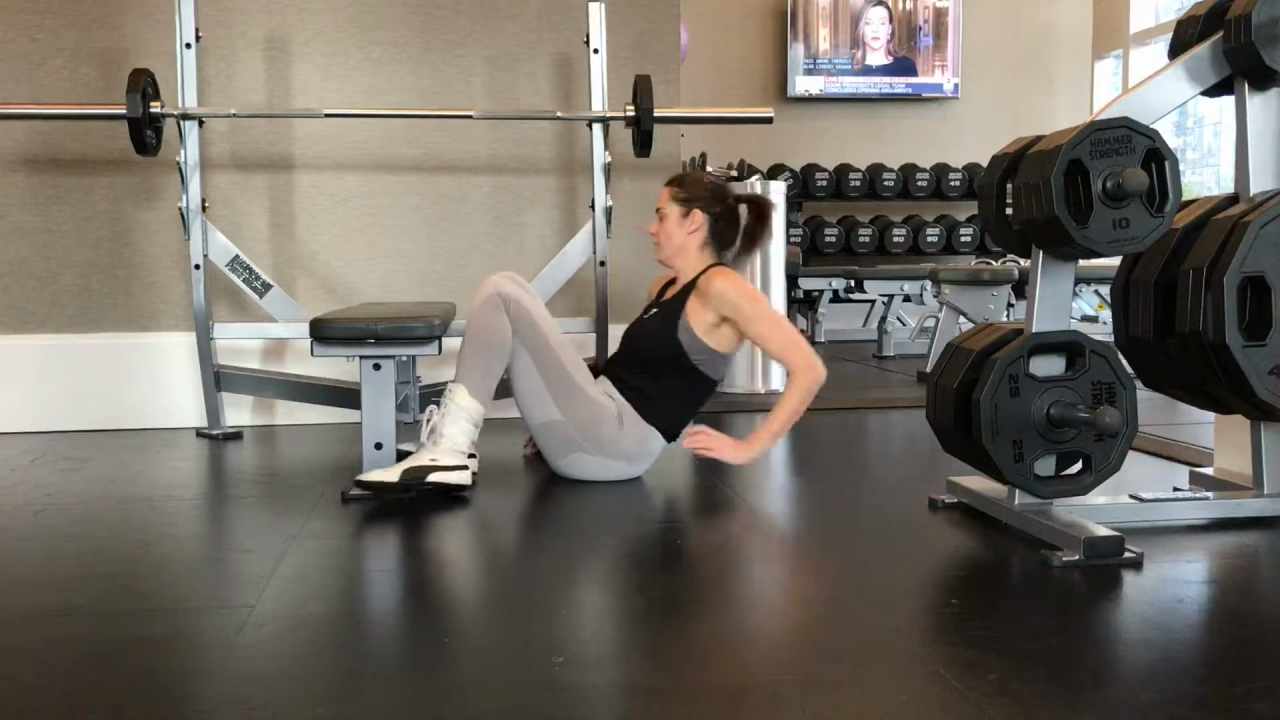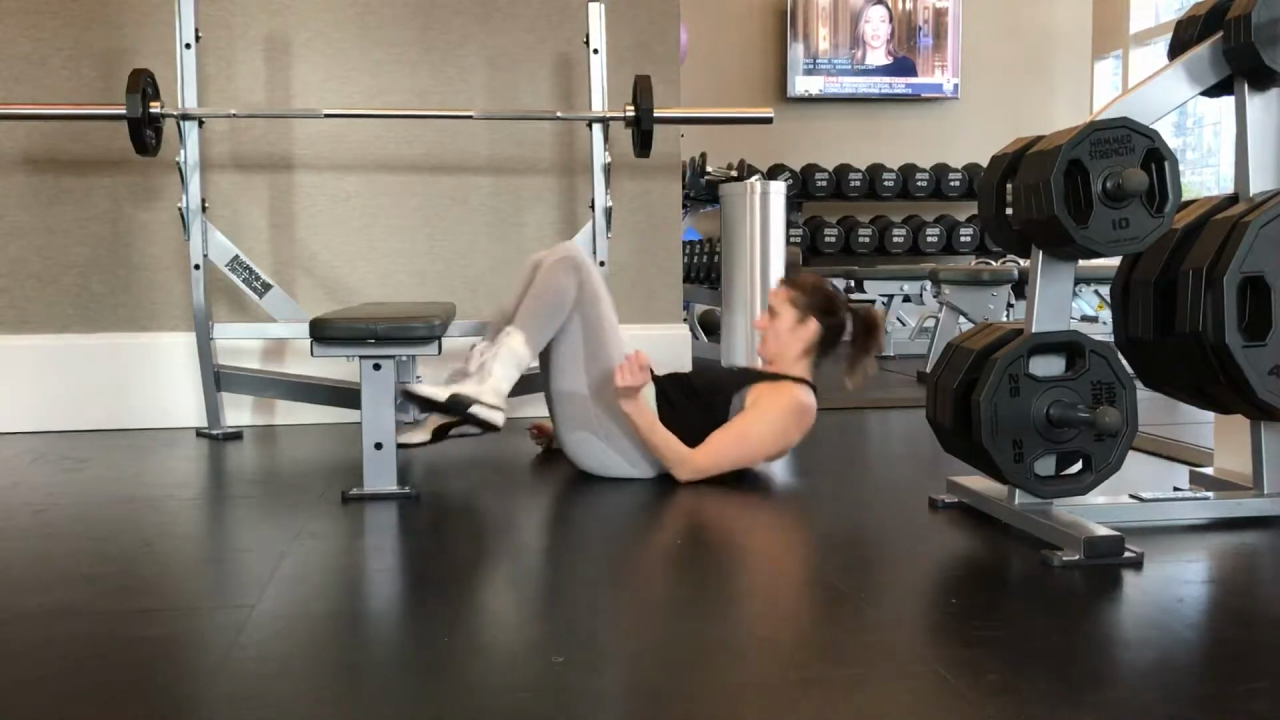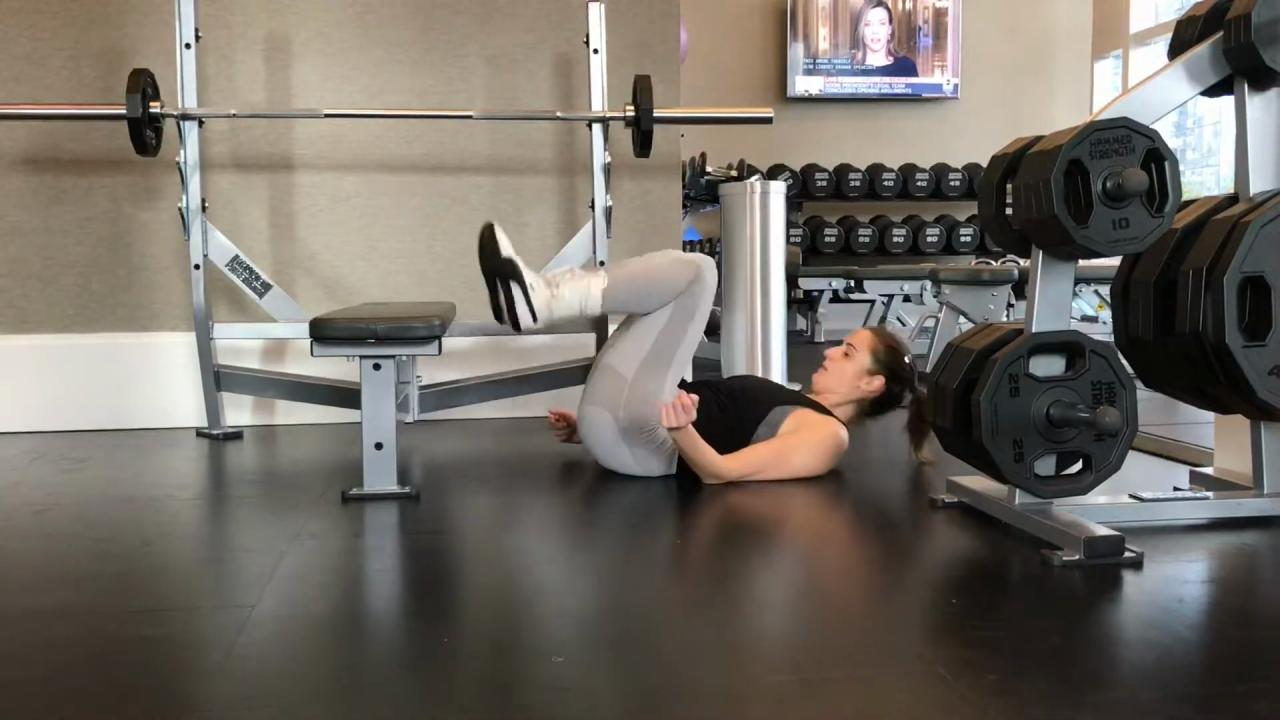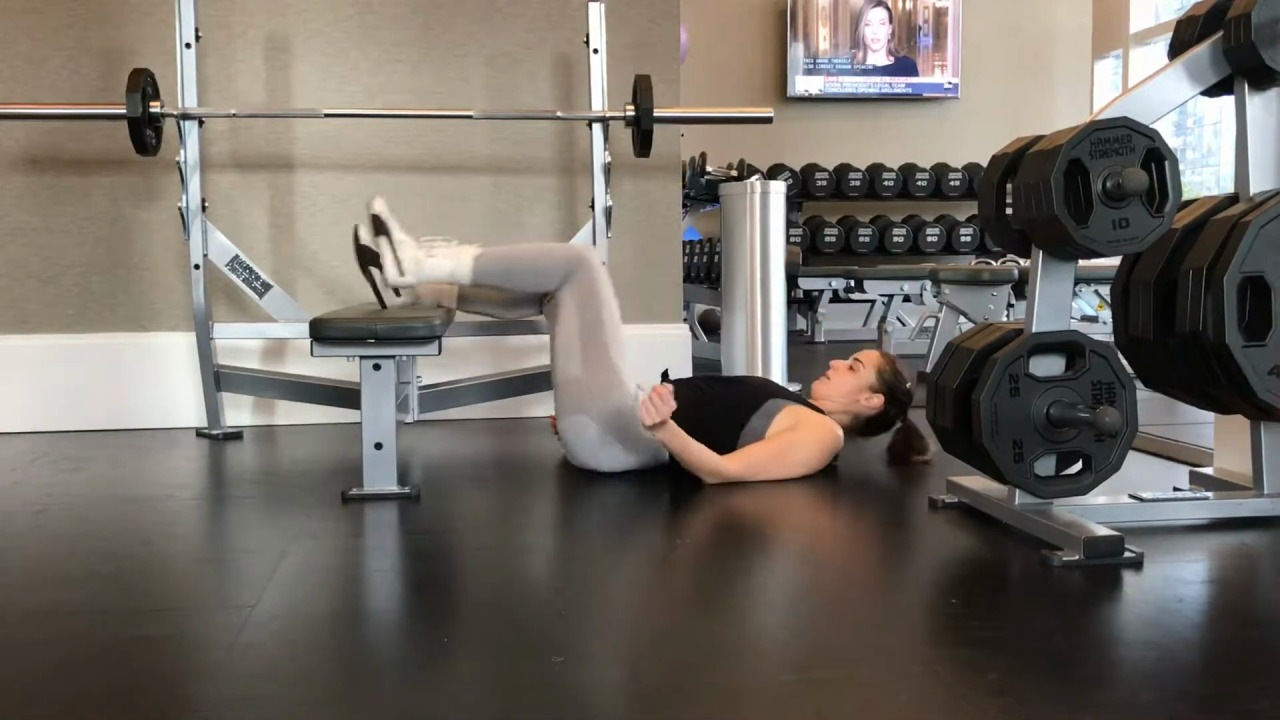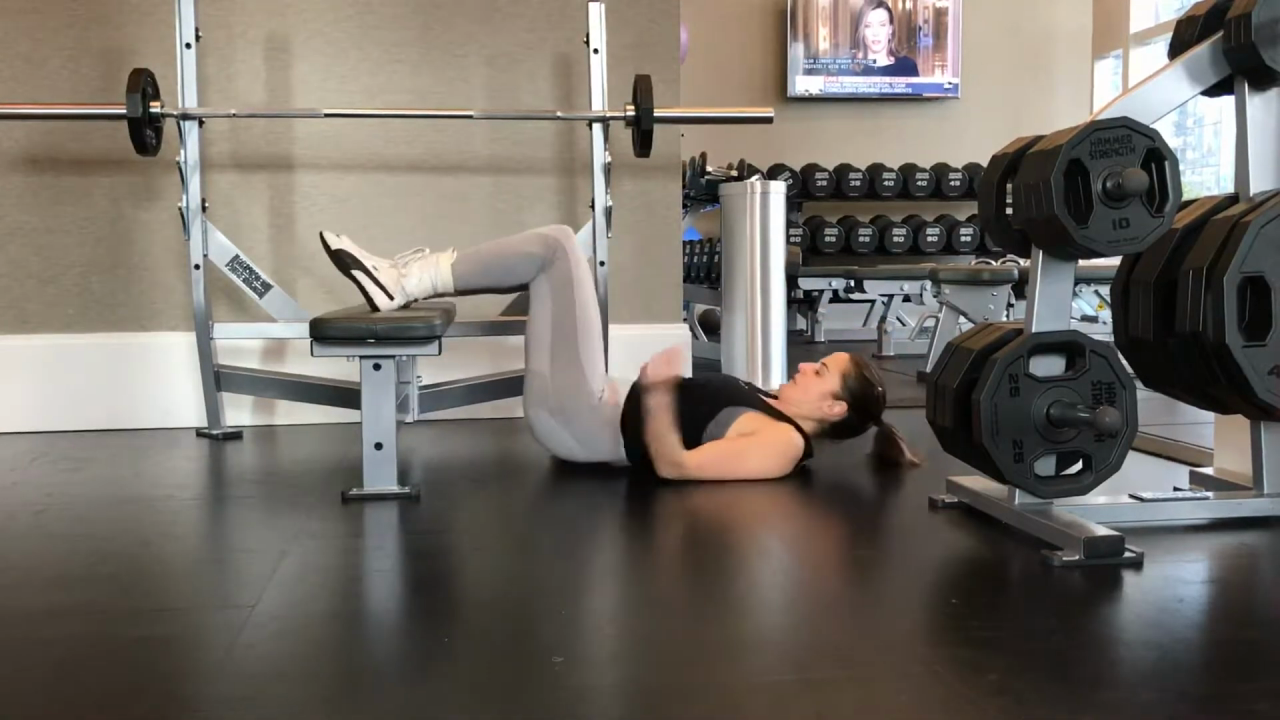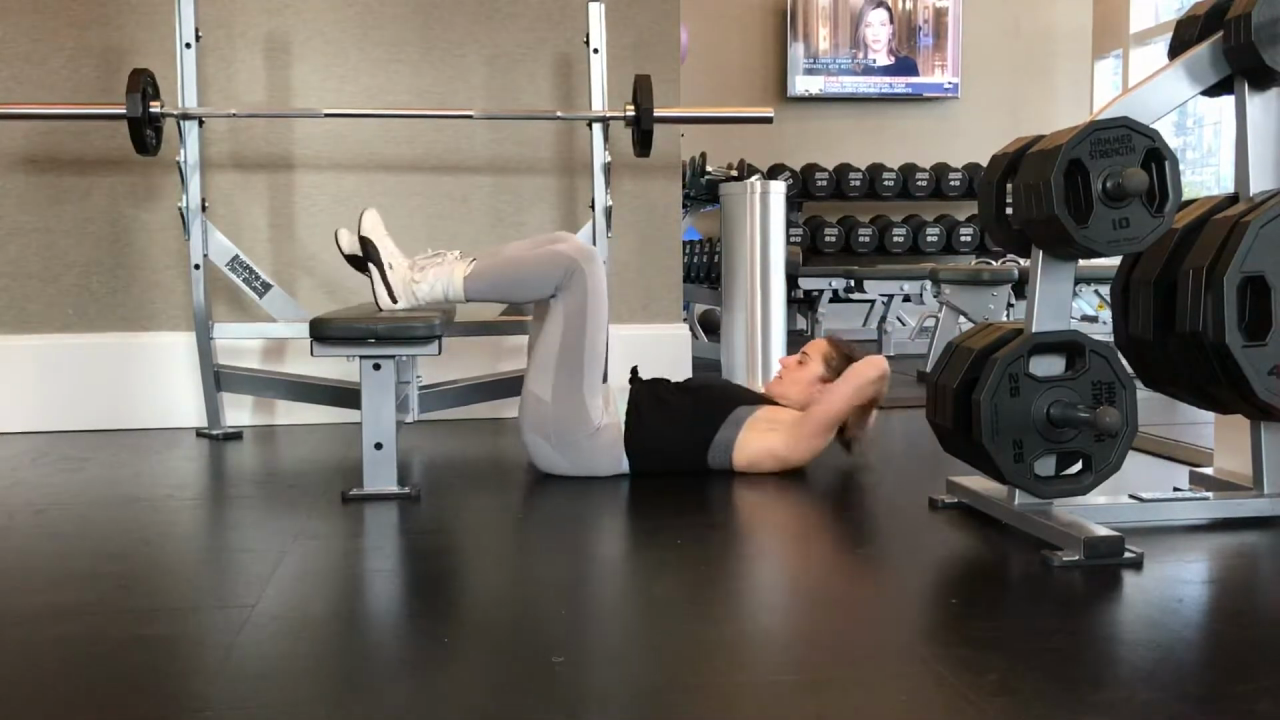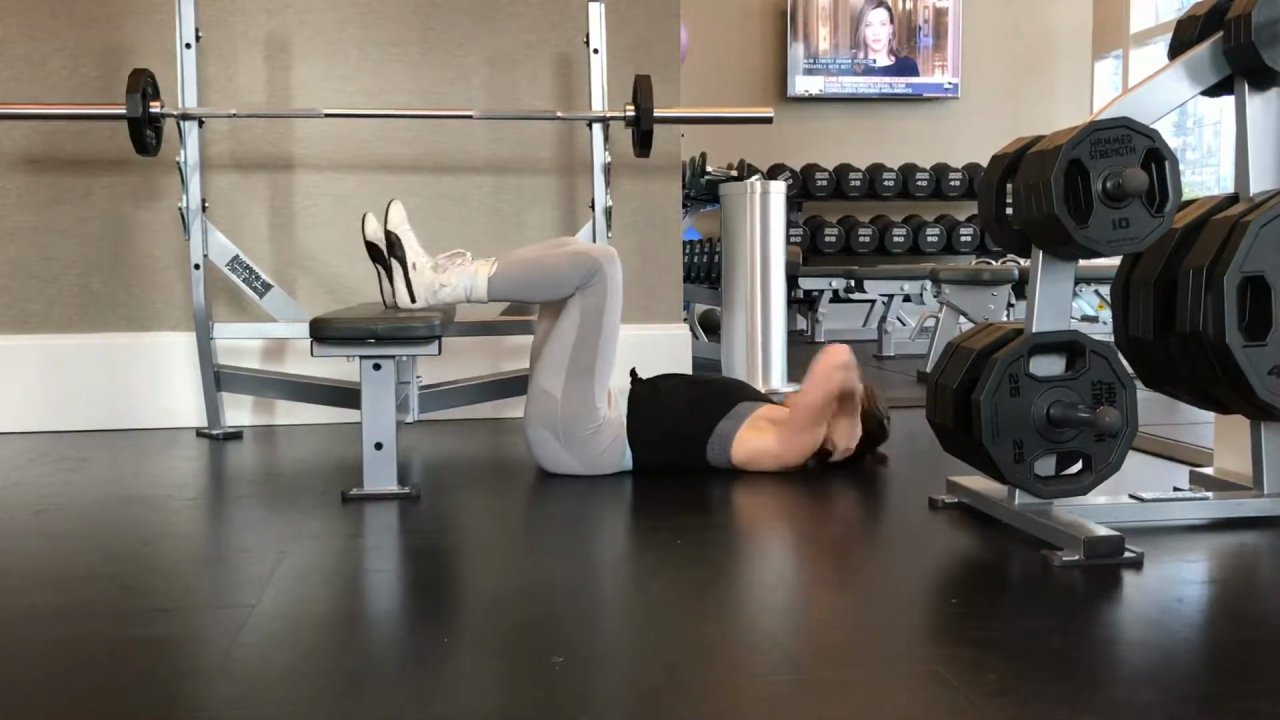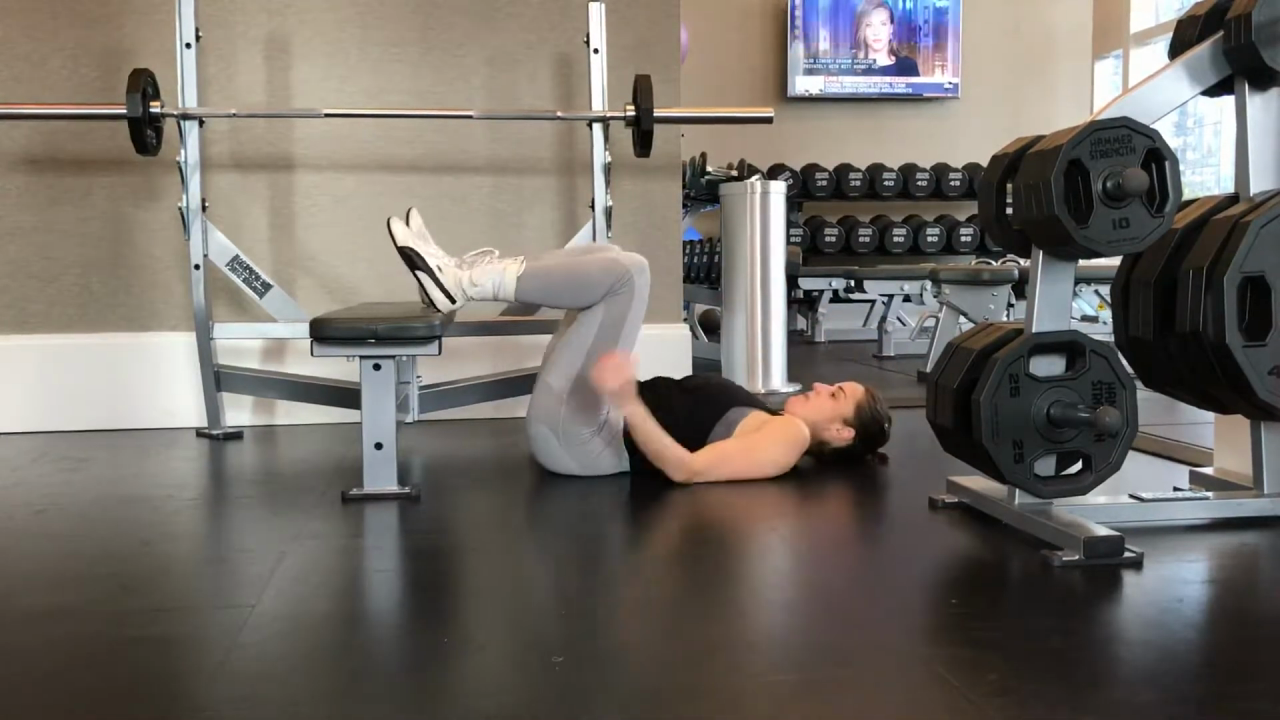
dt=0.4s
person 1, frame 1
left shoulder: (720, 288)
right shoulder: (670, 286)
left elbow: (809, 370)
left wrist: (749, 447)
right wrist: (561, 421)
left hip: (614, 445)
right hip: (596, 428)
left knee: (500, 296)
right knee: (508, 288)
left ankle: (448, 452)
right ankle: (449, 439)
person 1, frame 2
left shoulder: (793, 403)
right shoulder: (769, 380)
left elbow: (688, 466)
left wrist: (632, 406)
left hip: (622, 444)
right hip: (615, 425)
left knee: (569, 262)
right knee: (554, 264)
left ankle: (484, 391)
right ankle: (474, 387)
person 1, frame 3
left shoulder: (826, 436)
right shoulder: (798, 409)
left elbow: (720, 471)
left wrist: (680, 430)
right wrist: (589, 422)
left hip: (632, 436)
right hip: (619, 417)
left knee: (696, 271)
right knee: (688, 274)
left ankle: (538, 302)
right ankle: (536, 298)
person 1, frame 4
left shoulder: (820, 436)
right shoulder: (792, 416)
left elbow: (720, 470)
left wrist: (662, 428)
left hip: (610, 430)
right hip: (608, 424)
left knee: (578, 263)
right knee: (560, 283)
left ankle: (417, 264)
right ankle: (409, 281)
person 1, frame 5
left shoulder: (782, 444)
right shoulder: (776, 414)
left elbow: (674, 465)
left wrist: (657, 394)
left hip: (578, 421)
right hip: (603, 406)
left knee: (557, 245)
right knee: (549, 266)
left ankle: (403, 285)
right ankle: (401, 278)
person 1, frame 6
left shoulder: (797, 437)
right shoulder: (765, 412)
left elbow: (873, 367)
left wrist: (858, 409)
left hip: (578, 442)
right hip: (605, 414)
left knee: (577, 263)
right knee: (562, 248)
left ankle: (411, 287)
right ankle: (411, 275)
person 1, frame 7
left shoulder: (794, 442)
right shoulder: (770, 422)
left elbow: (835, 359)
left wrist: (845, 418)
left hip: (578, 441)
right hip: (593, 425)
left knee: (596, 263)
right knee: (572, 255)
left ankle: (431, 285)
right ankle: (427, 278)
person 1, frame 8
left shoulder: (787, 438)
right shoulder: (770, 426)
left elbow: (684, 467)
left wrist: (627, 402)
left hip: (575, 438)
right hip: (577, 426)
left knee: (626, 272)
right knee: (601, 259)
left ankle: (462, 280)
right ankle: (459, 277)
